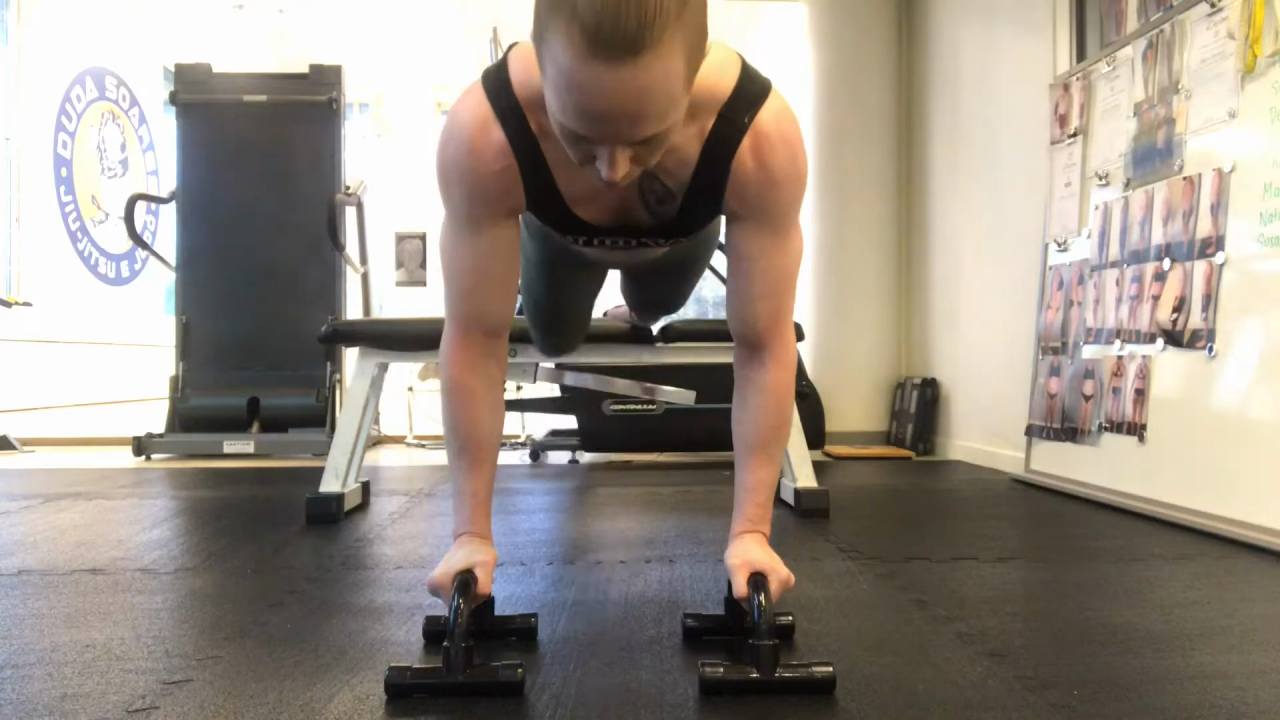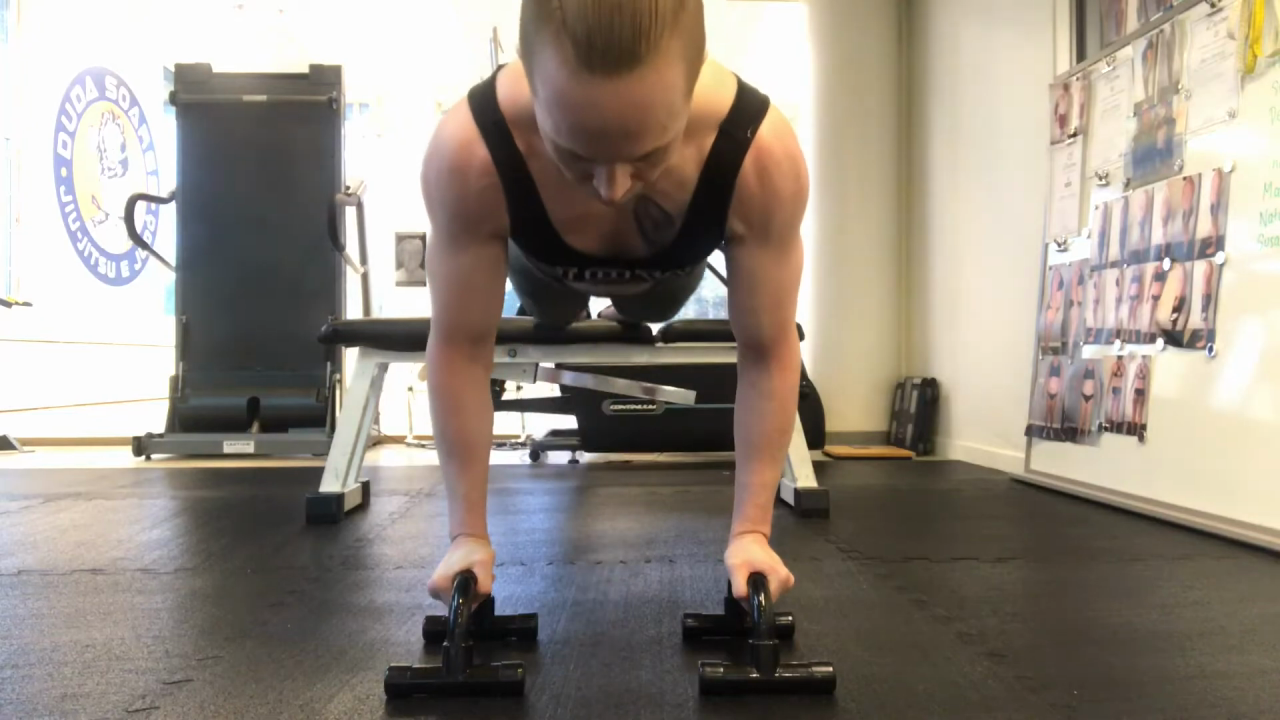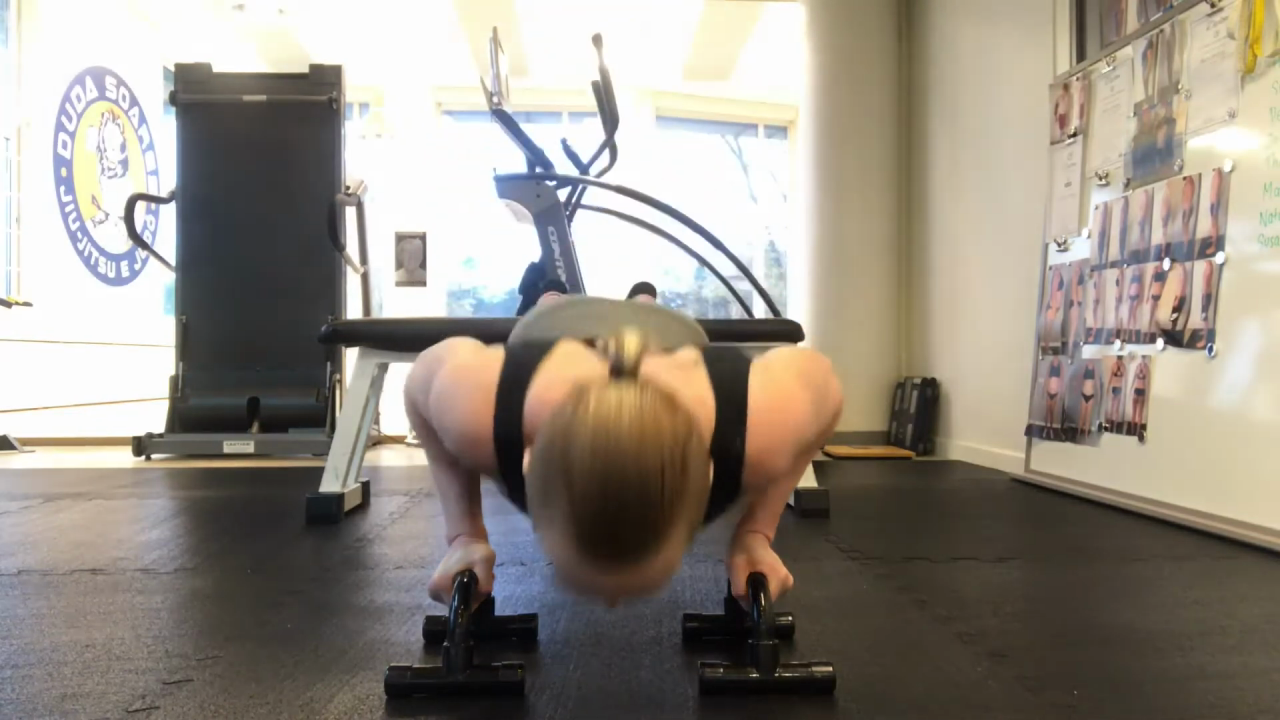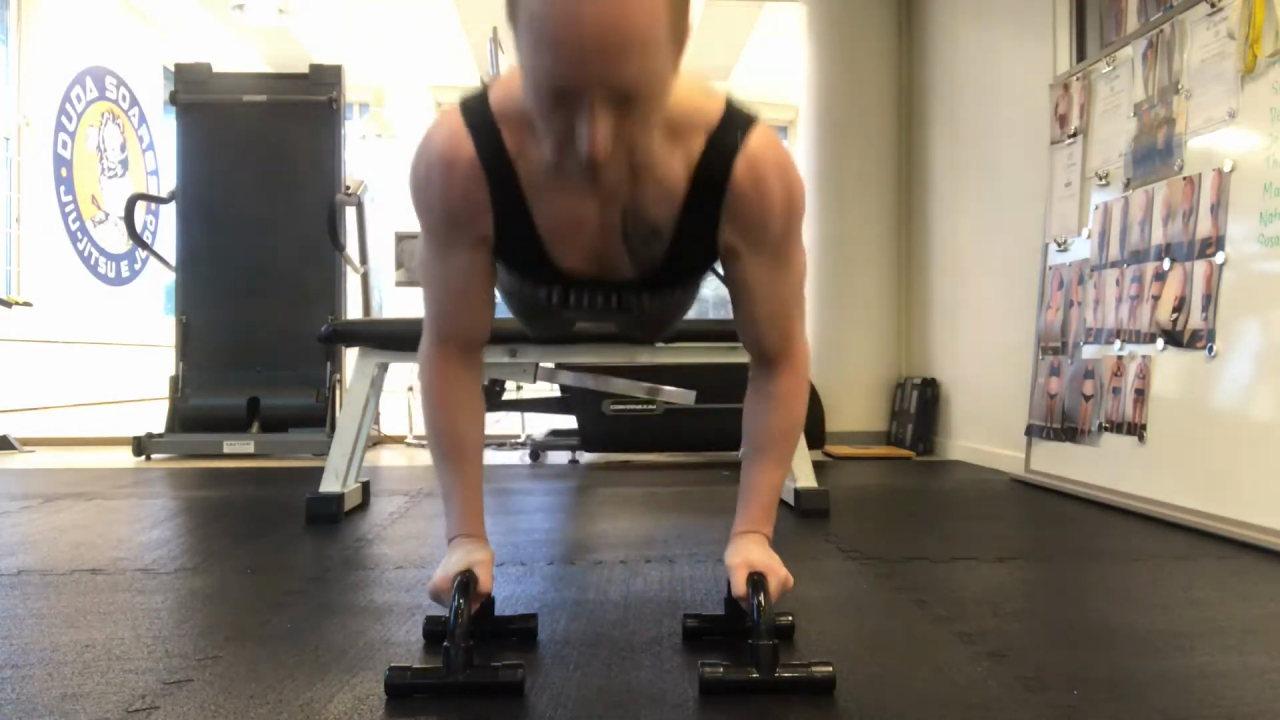
dt=0.7s
person 1, frame 1
left shoulder: (760, 136)
right shoulder: (483, 133)
left elbow: (764, 345)
right elbow: (476, 340)
left wrist: (750, 531)
right wrist: (470, 533)
left hip: (677, 238)
right hip: (559, 236)
left knee: (654, 310)
person 1, frame 2
left shoulder: (760, 154)
right shoulder: (468, 151)
left elbow: (768, 353)
right elbow: (460, 347)
left wrist: (750, 531)
right wrist: (467, 535)
left hip: (665, 268)
right hip: (546, 260)
left knee: (646, 315)
right knee: (551, 316)
person 1, frame 3
left shoulder: (757, 430)
right shoulder: (480, 411)
left elbow: (827, 388)
right elbow: (420, 388)
left wrist: (756, 533)
right wrist: (463, 532)
left ankle: (646, 308)
right ankle: (551, 303)
person 1, frame 4
left shoulder: (751, 168)
right shoulder: (456, 156)
left elbow: (778, 358)
right elbow: (452, 351)
left wrist: (752, 532)
right wrist: (466, 536)
left hip: (660, 295)
right hip: (539, 293)
left knee: (651, 322)
right knee: (538, 316)
